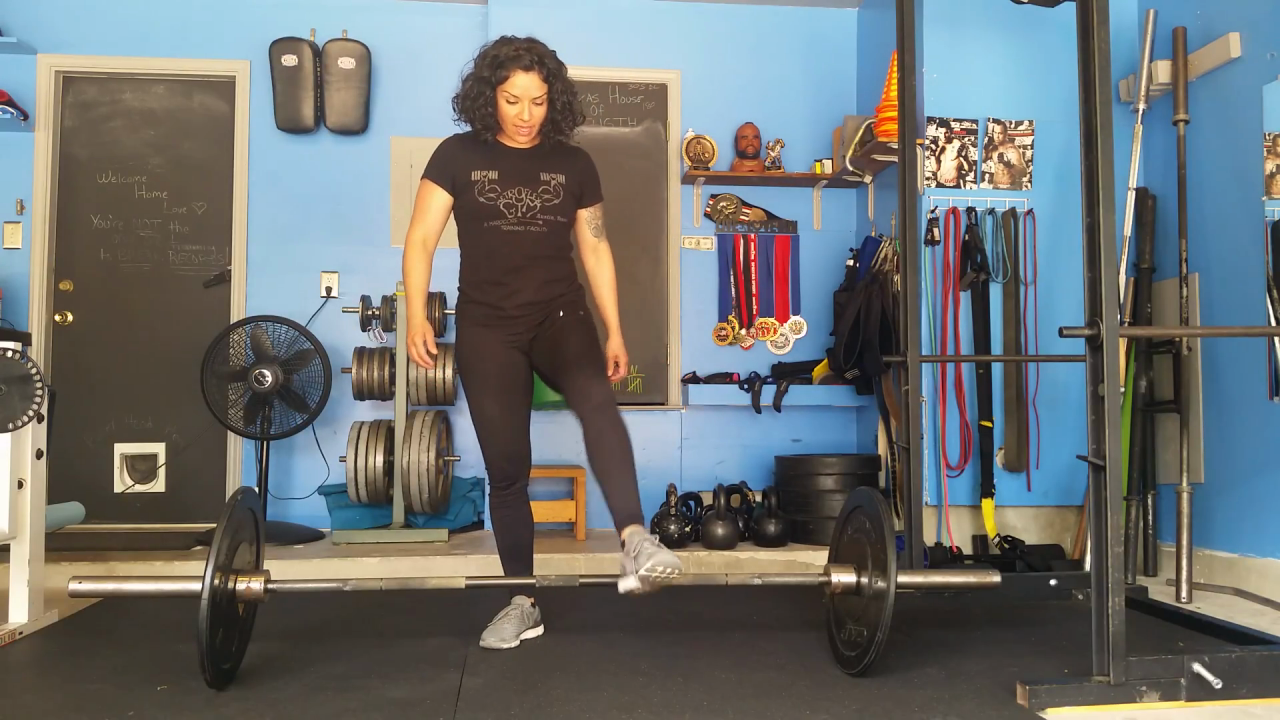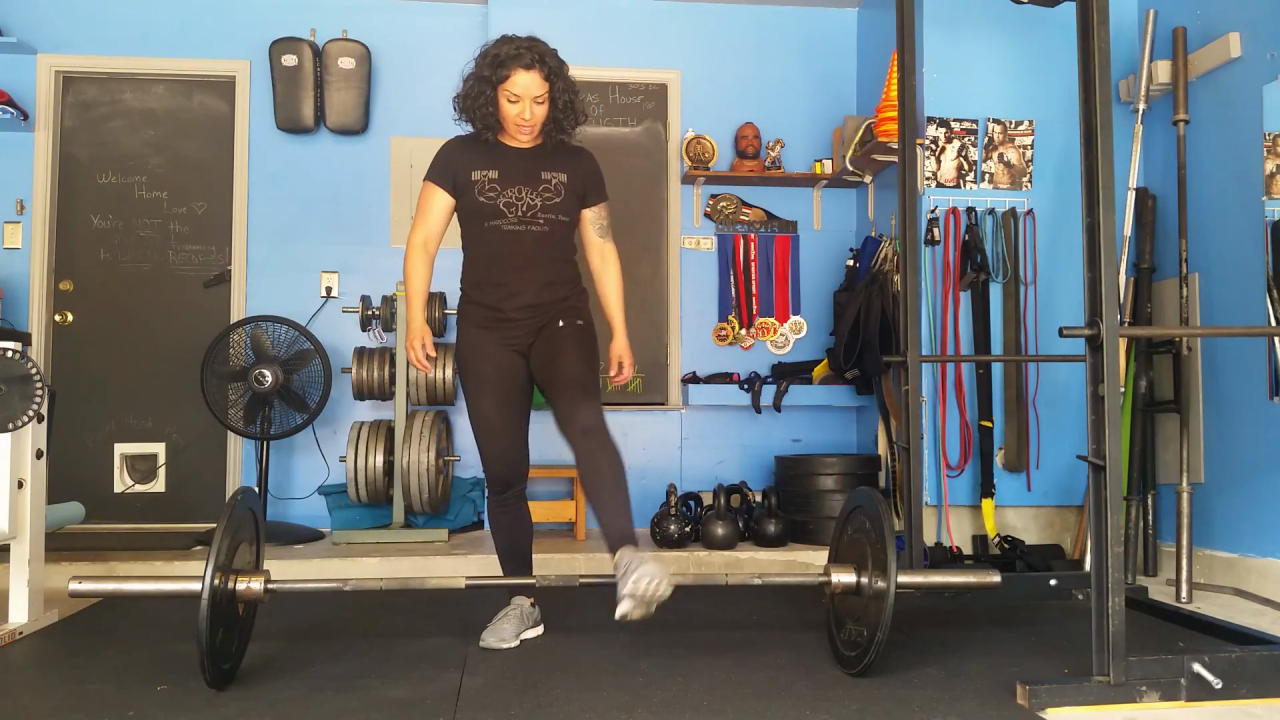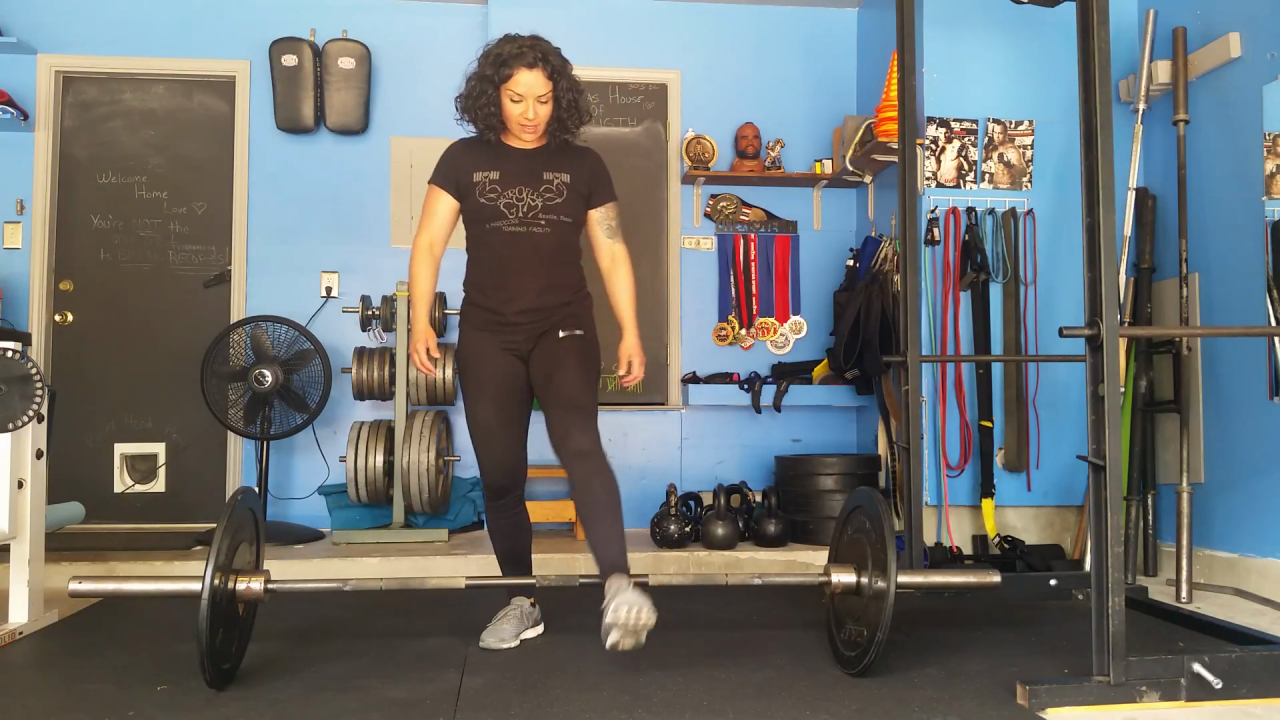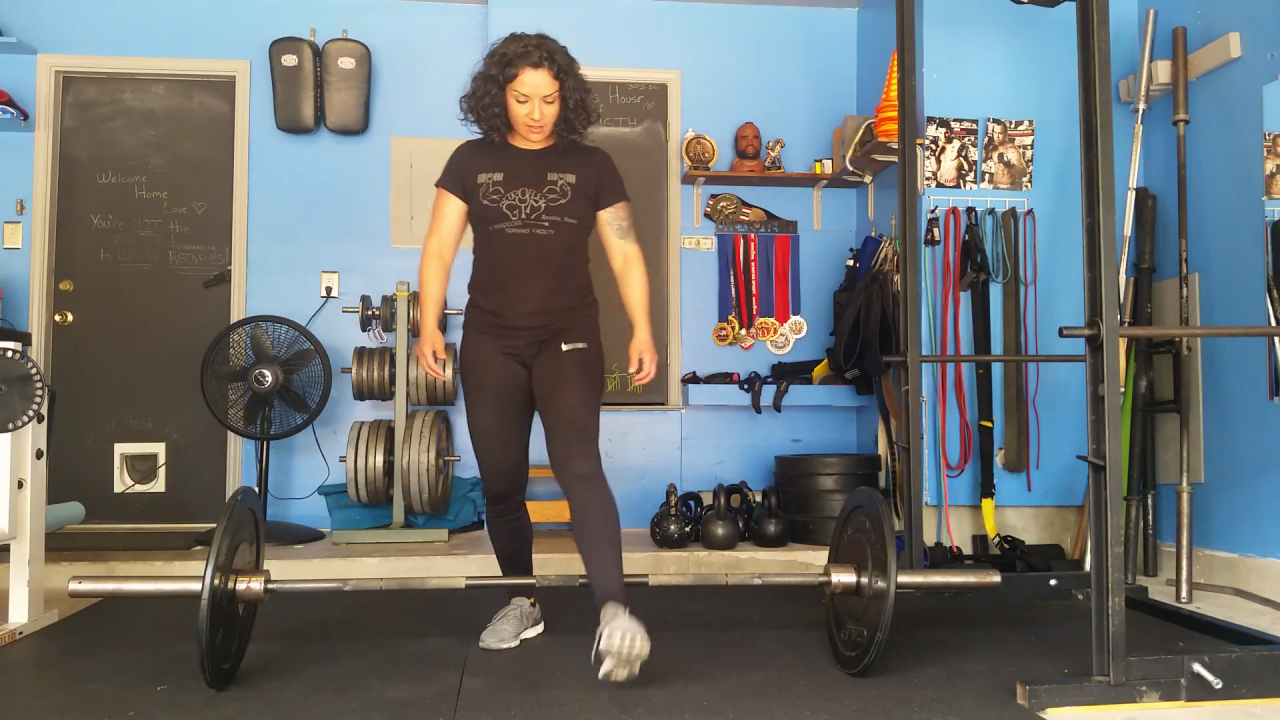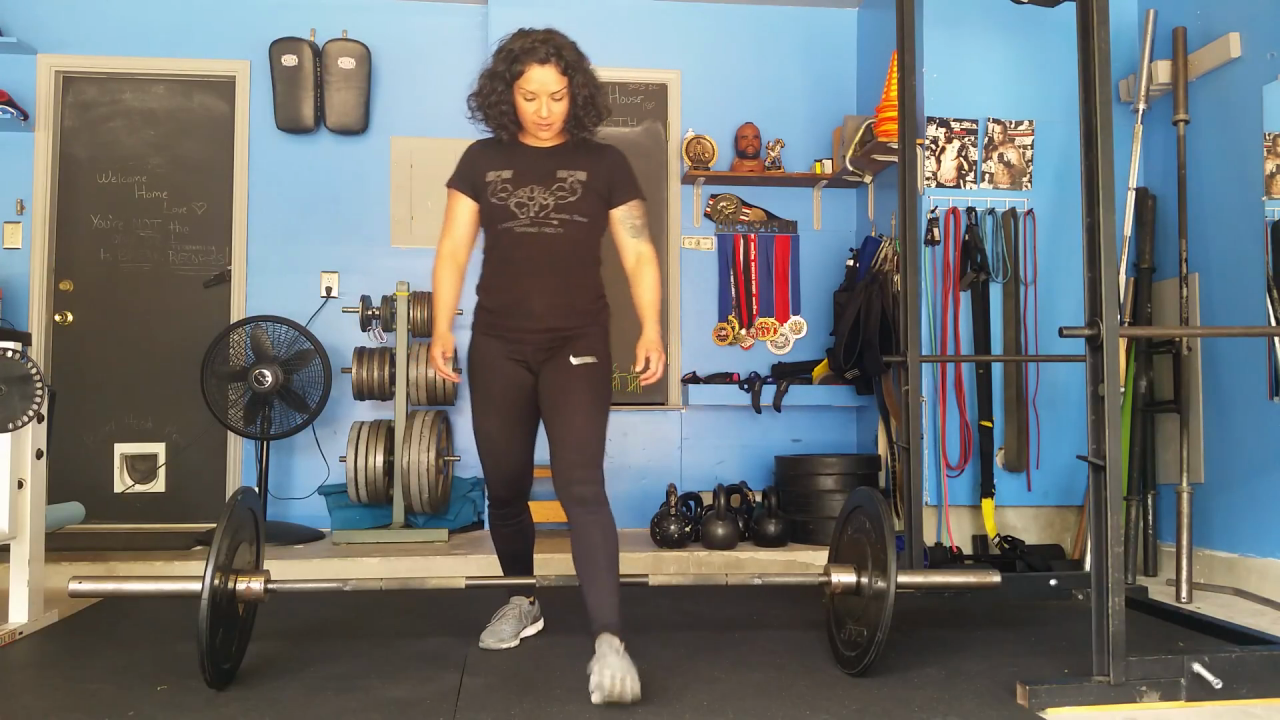
dt=0.1s
person 1, frame 1
left shoulder: (573, 163)
right shoulder: (458, 155)
left elbow: (595, 250)
right elbow: (420, 239)
left wrist: (615, 332)
right wrist: (416, 316)
left hip: (558, 315)
right hip: (486, 327)
left knee: (595, 398)
right knee: (507, 468)
left ankle: (636, 541)
right ankle: (523, 602)
person 1, frame 2
left shoulder: (576, 164)
right shoulder: (459, 157)
left elbow: (601, 252)
right elbow: (423, 241)
left wrist: (620, 332)
right wrist: (415, 318)
left hip: (560, 321)
right hip: (487, 331)
left knee: (584, 421)
right knee: (503, 470)
left ankle: (629, 563)
right ankle: (523, 601)
person 1, frame 3
left shoulder: (582, 164)
right shoulder: (464, 159)
left elbow: (611, 251)
right elbow: (429, 244)
left wrist: (630, 331)
right wrist: (419, 321)
left hip: (562, 328)
right hip: (488, 335)
left knee: (578, 441)
right knee: (500, 477)
left ankle: (618, 587)
right ankle: (523, 602)
person 1, frame 4
left shoulder: (591, 164)
right shoulder: (471, 161)
left elbow: (625, 253)
right elbow: (439, 248)
left wrist: (643, 330)
right wrist: (429, 326)
left hip: (568, 336)
right hip: (491, 342)
left knee: (577, 464)
right knee: (501, 484)
left ankle: (613, 613)
right ankle: (524, 605)
person 1, frame 5
left shoulder: (604, 163)
right shoulder: (482, 161)
left elbow: (638, 253)
right elbow: (453, 251)
left wrist: (651, 330)
right wrist: (442, 329)
left hip: (577, 344)
right hip: (499, 346)
left knee: (580, 485)
right knee: (505, 487)
left ankle: (609, 644)
right ankle: (523, 600)
